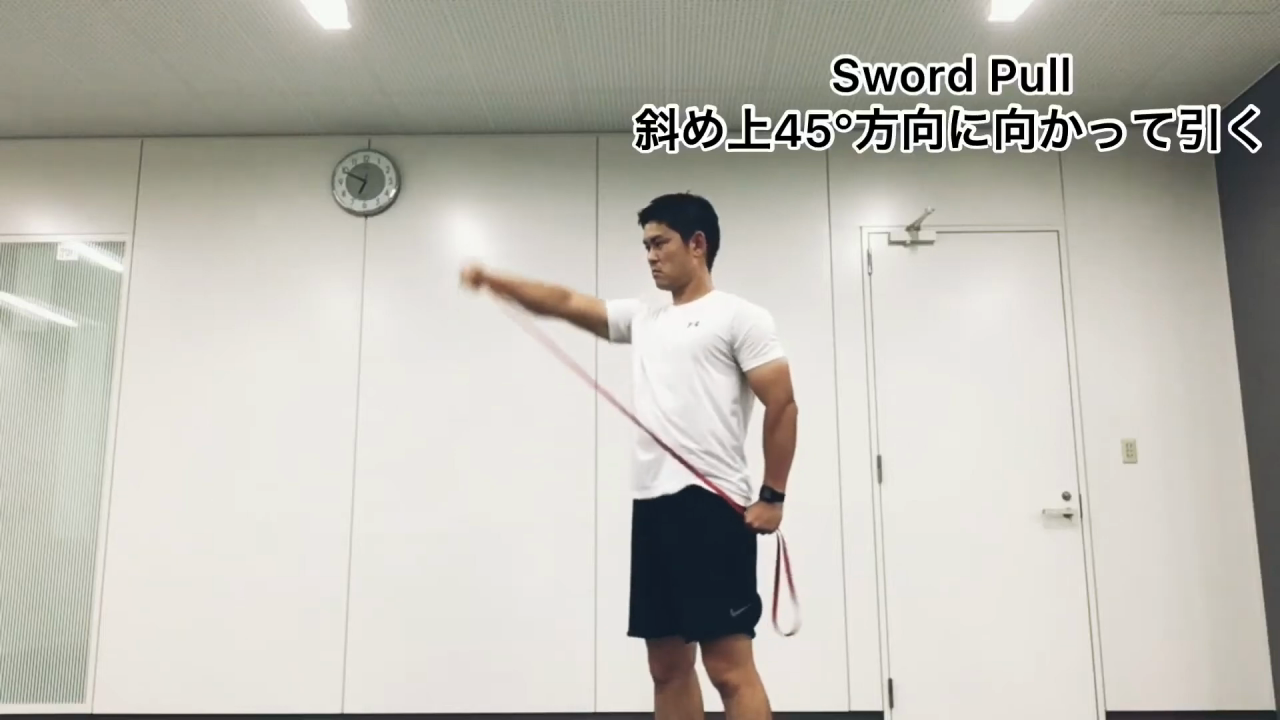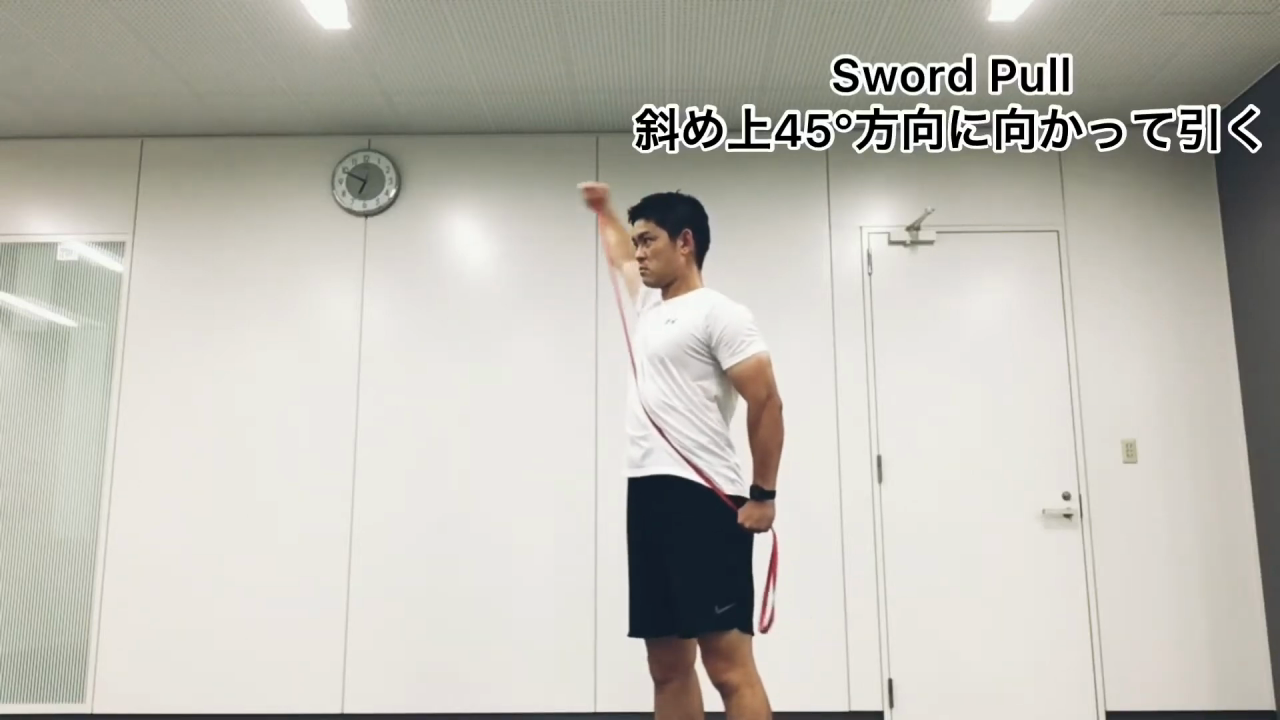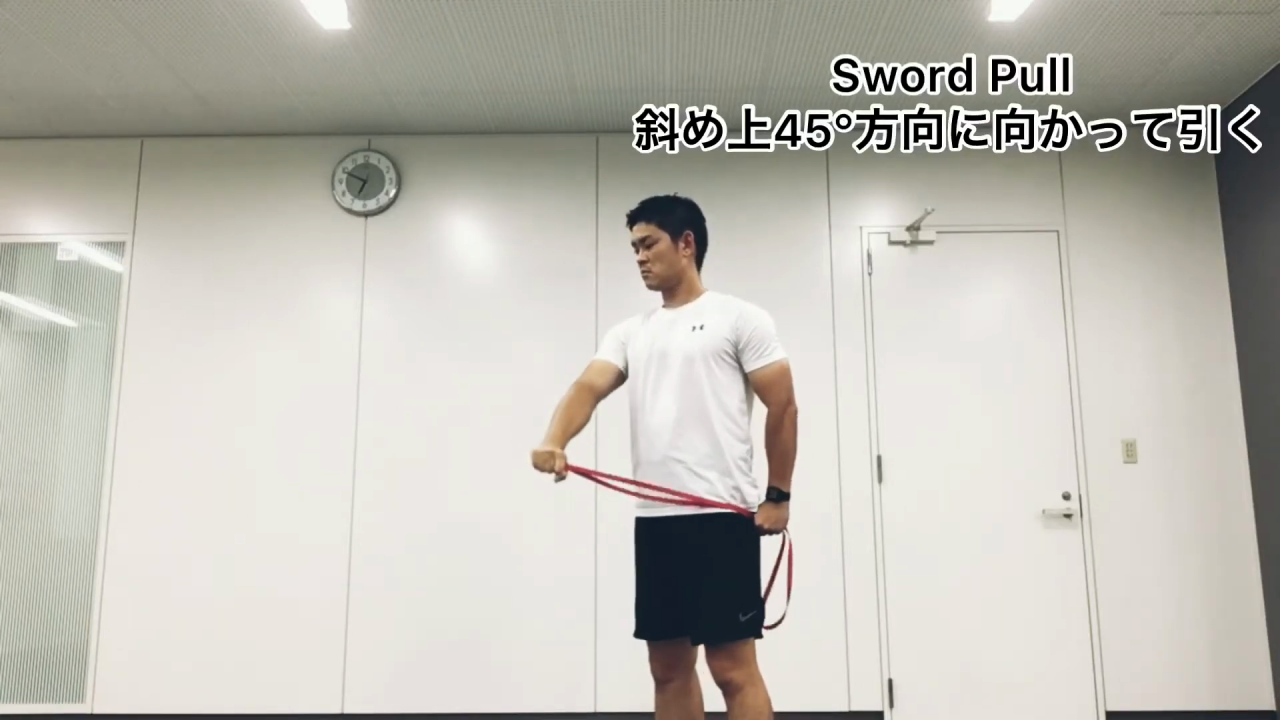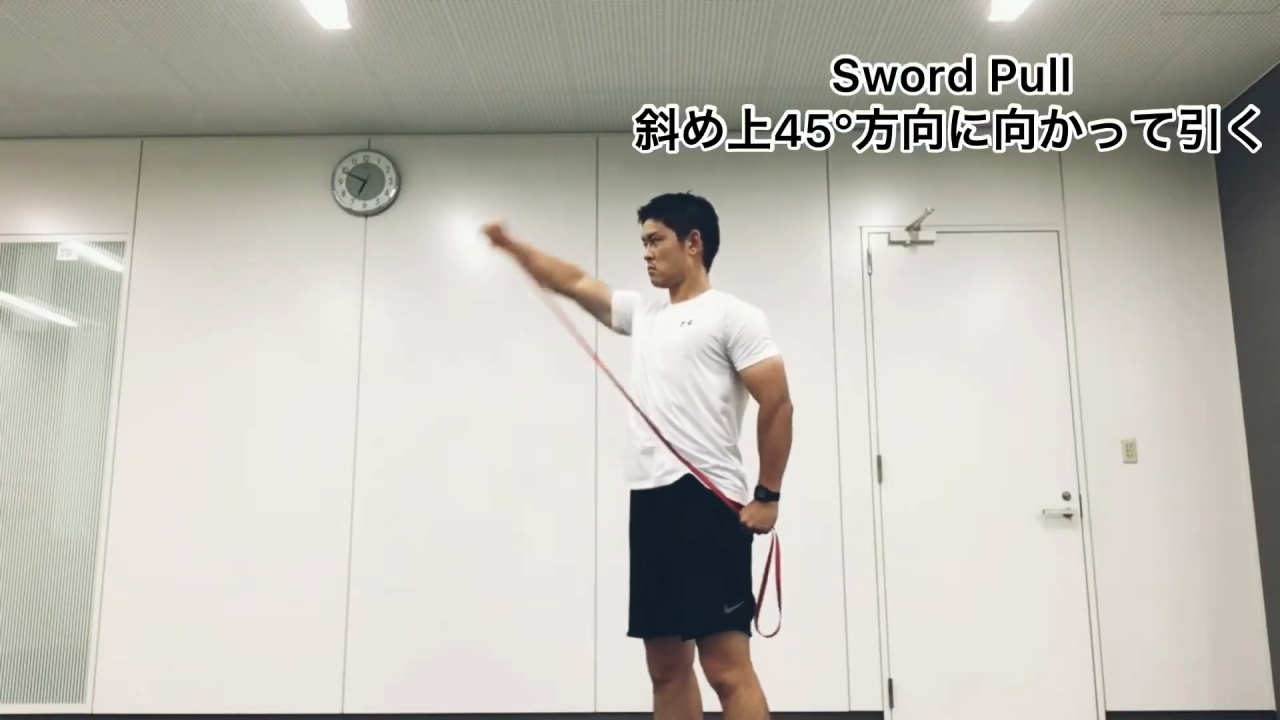
dt=1s
person 1, frame 1
left shoulder: (739, 317)
right shoulder: (642, 319)
left elbow: (783, 406)
right elbow: (564, 303)
left wrist: (772, 496)
right wrist: (496, 281)
left hip: (712, 506)
right hip: (652, 505)
left knee: (729, 666)
right knee: (668, 666)
person 1, frame 2
left shoulder: (717, 313)
right shoulder: (652, 304)
left elbow: (766, 403)
right elbow: (620, 258)
left wrist: (762, 494)
right wrist: (603, 210)
left hip: (702, 501)
right hip: (649, 497)
left knee: (727, 662)
right knee: (668, 664)
person 1, frame 3
left shoulder: (739, 318)
right shoulder: (630, 332)
left elbow: (783, 407)
right elbow: (588, 388)
left wrist: (777, 496)
right wrist: (554, 442)
left hip: (721, 517)
right hip: (654, 519)
left knee: (732, 667)
right knee: (669, 666)
person 1, frame 4
left shoulder: (732, 316)
right shoulder: (641, 314)
left elbow: (778, 405)
right elbow: (573, 282)
left wrist: (767, 495)
right wrist: (511, 245)
left hip: (707, 505)
right hip: (649, 502)
left knee: (727, 665)
right knee: (667, 664)
